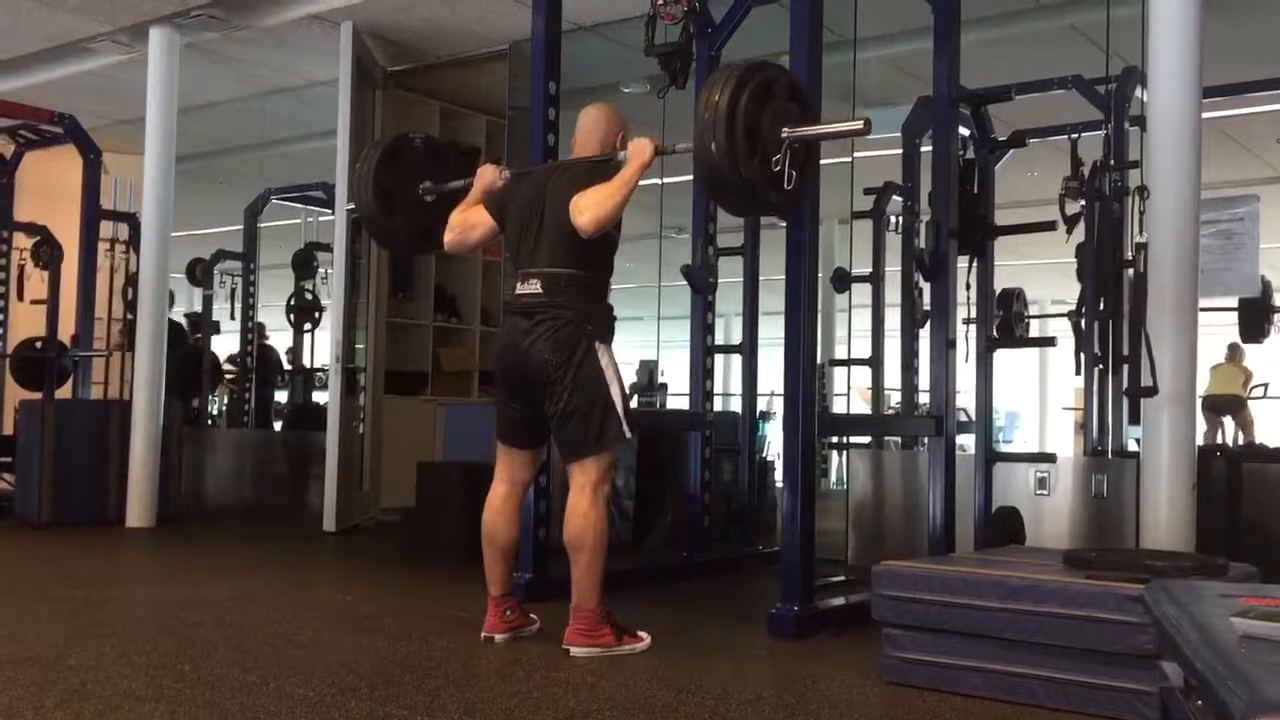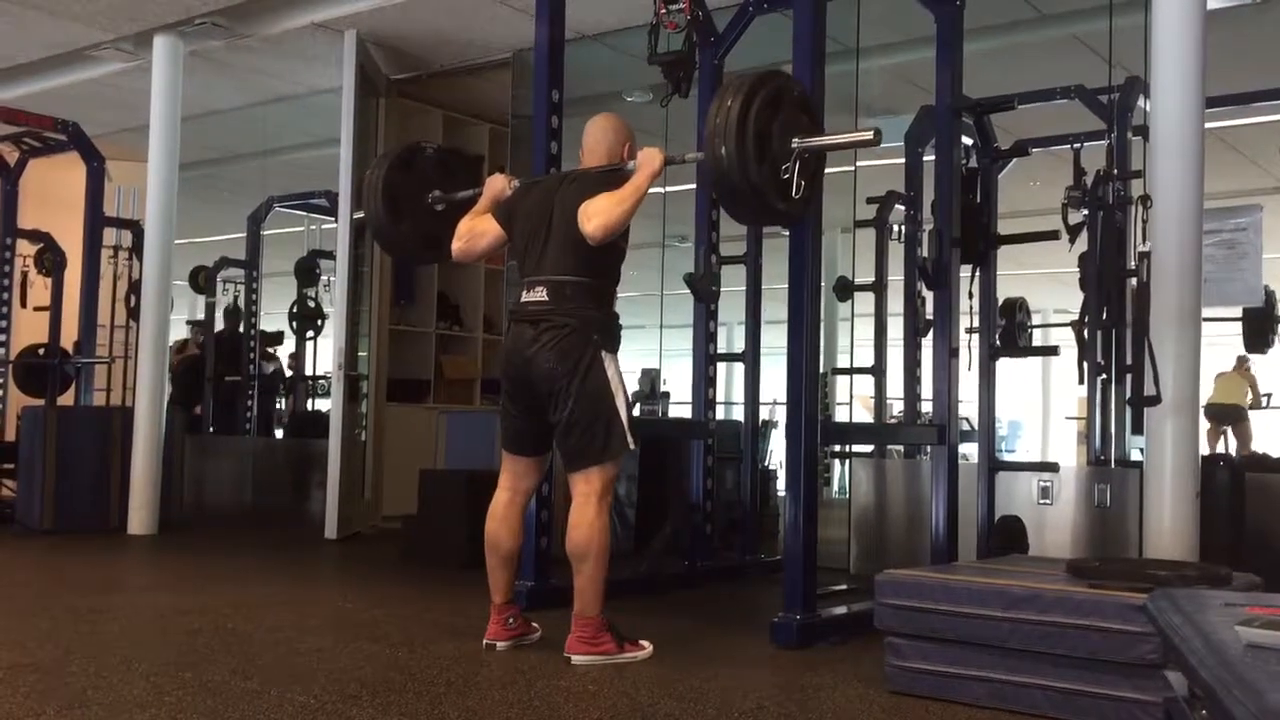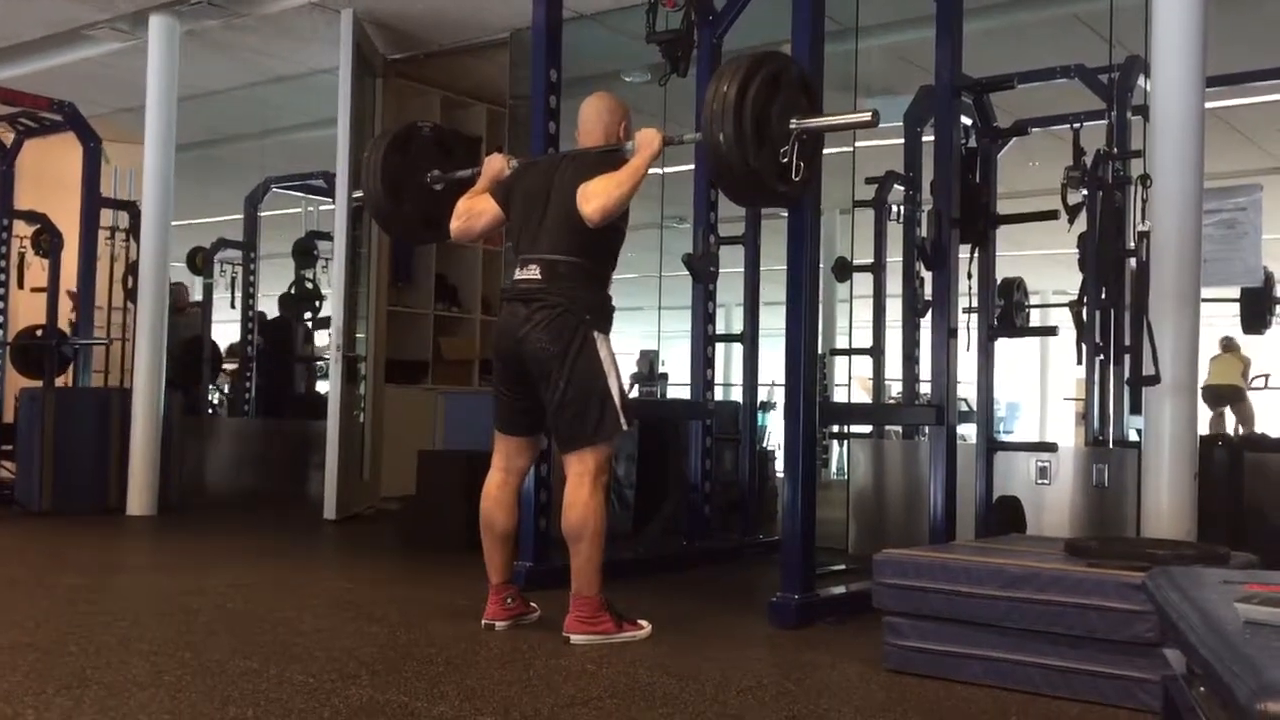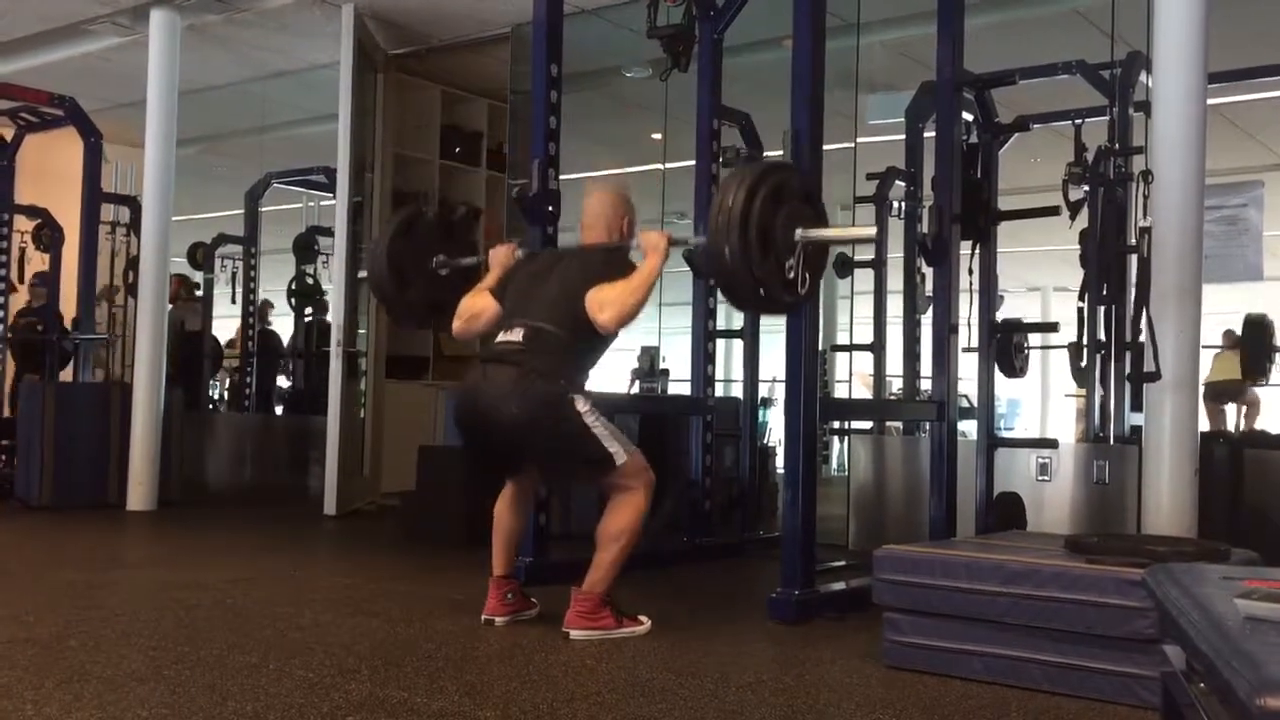
dt=1s
person 1, frame 1
left shoulder: (522, 183)
right shoulder: (603, 173)
left elbow: (455, 236)
right elbow: (587, 218)
left wrist: (481, 188)
right wrist: (637, 163)
left hip: (516, 334)
right hip: (571, 335)
left knee: (510, 475)
right knee: (590, 478)
left ankle: (500, 610)
right ankle: (587, 624)
person 1, frame 2
left shoulder: (529, 193)
right shoulder: (613, 182)
left elbow: (463, 245)
right elbow: (595, 225)
left wrist: (490, 197)
right wrist: (646, 173)
left hip: (522, 341)
right hip: (576, 343)
left knee: (513, 482)
right knee: (593, 486)
left ankle: (503, 619)
right ankle: (588, 633)
person 1, frame 3
left shoulder: (528, 172)
right shoulder: (610, 164)
left elbow: (461, 225)
right elbow: (594, 208)
left wrist: (489, 177)
right wrist: (645, 155)
left hip: (514, 321)
right hip: (567, 324)
left knee: (507, 464)
right knee: (587, 468)
left ankle: (501, 598)
right ankle: (587, 612)
person 1, frame 4
left shoulder: (532, 263)
right shoulder: (611, 260)
left elbow: (463, 324)
right elbow: (607, 315)
left wrist: (496, 270)
right wrist: (654, 259)
left hip: (477, 394)
right hip: (535, 395)
left knee: (521, 477)
right knee: (634, 481)
left ankle: (502, 594)
right ankle: (589, 607)
